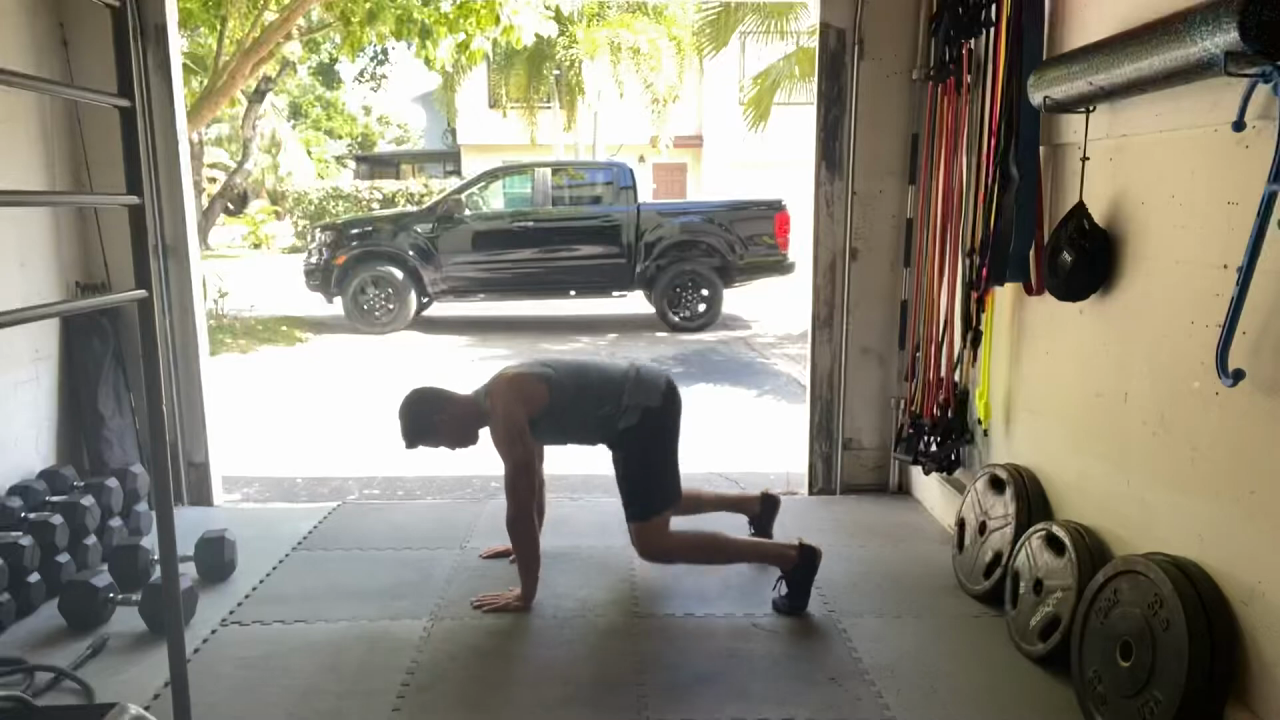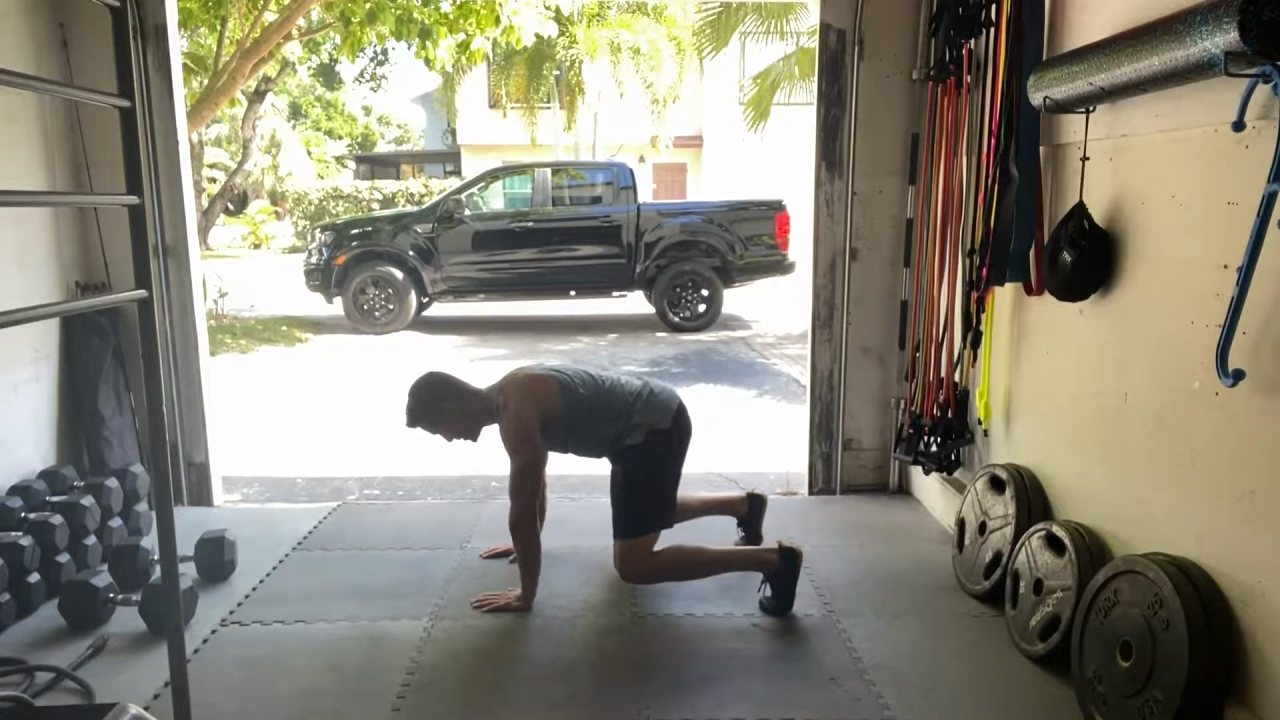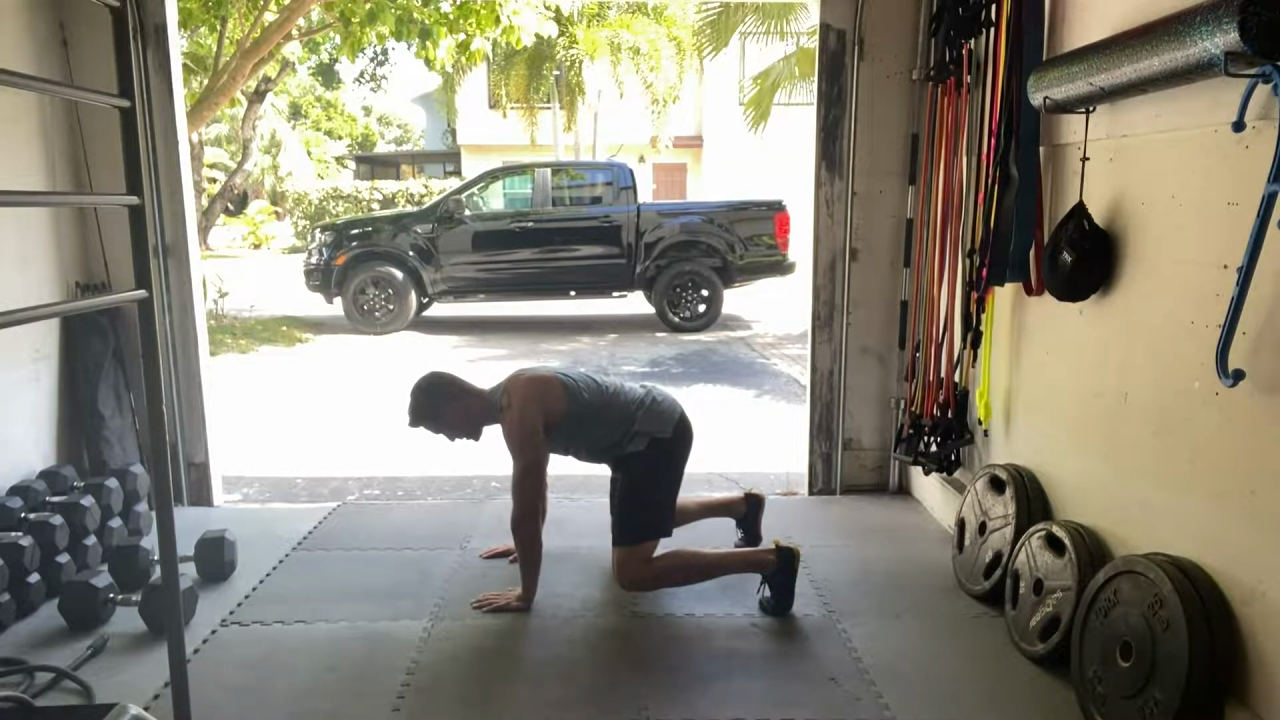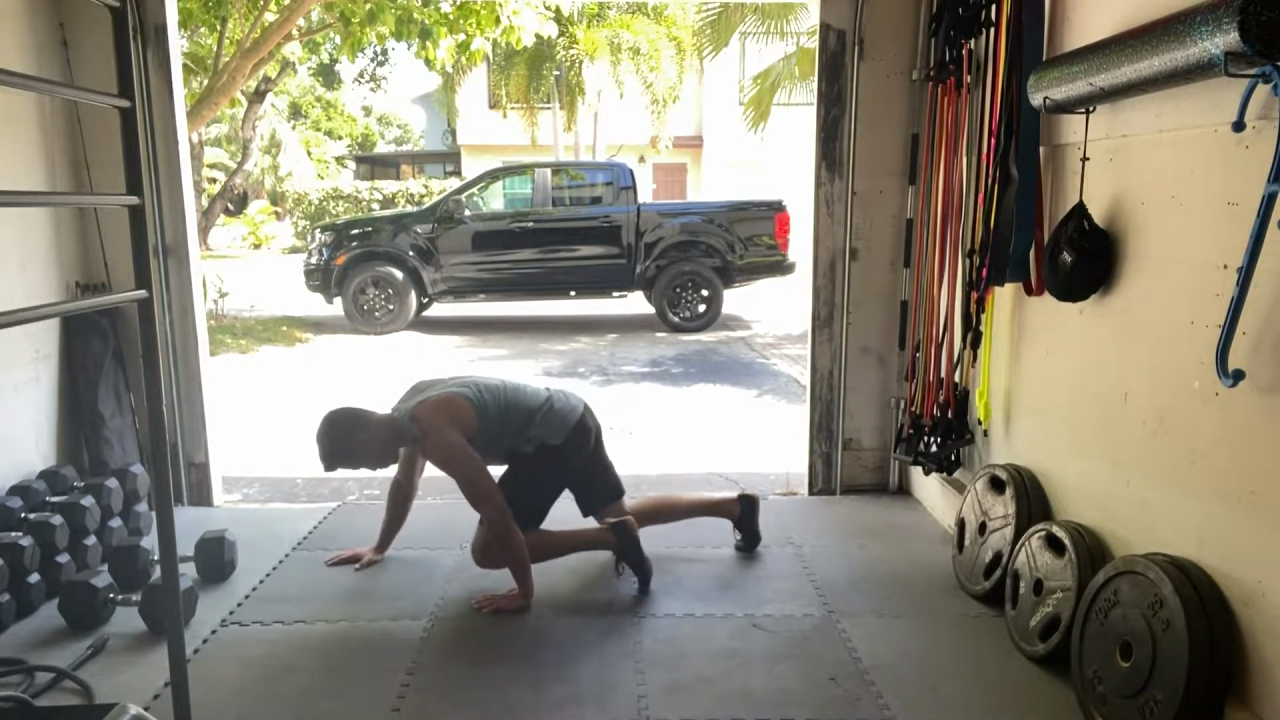
dt=1s
person 1, frame 1
left shoulder: (503, 413)
right shoulder: (498, 398)
left elbow: (520, 509)
right elbow: (533, 476)
left wrist: (526, 593)
right wrist: (527, 545)
left hip: (645, 406)
right hip: (643, 398)
left knee: (652, 544)
right knee: (655, 502)
left ankle: (793, 557)
right ankle: (758, 506)
person 1, frame 2
left shoulder: (515, 413)
right shoulder: (511, 394)
left elbow: (523, 510)
right elbow: (536, 483)
left wrist: (526, 594)
right wrist: (527, 542)
left hip: (656, 427)
right hip: (651, 417)
left knee: (633, 565)
right knee: (643, 513)
left ankle: (774, 560)
right ankle: (744, 505)
person 1, frame 3
left shoulder: (518, 412)
right shoulder: (513, 397)
left elbow: (525, 510)
right elbow: (537, 484)
left wrist: (526, 594)
right wrist: (528, 543)
left hip: (658, 435)
right hip: (651, 427)
left knee: (632, 573)
right knee: (639, 519)
left ankle: (771, 559)
right ankle: (742, 505)
person 1, frame 4
left shoulder: (434, 436)
right shoulder: (408, 415)
left elbow: (496, 514)
right elbow: (403, 485)
left wrist: (525, 590)
right wrist: (377, 548)
left hip: (557, 435)
right hip: (573, 422)
left knee: (486, 551)
right knee: (618, 513)
left ankle: (614, 537)
right ankle: (738, 506)
